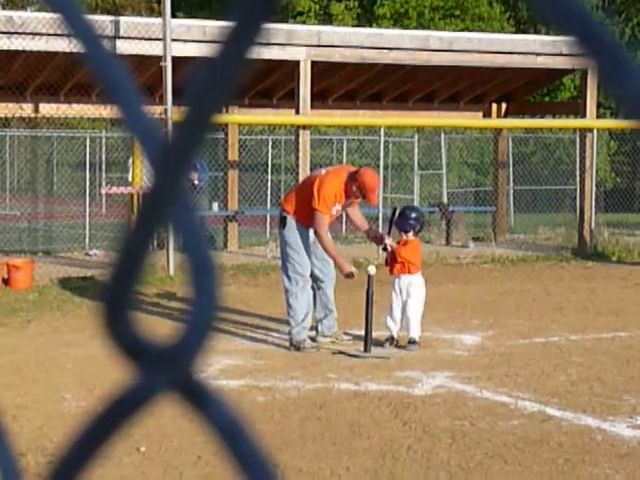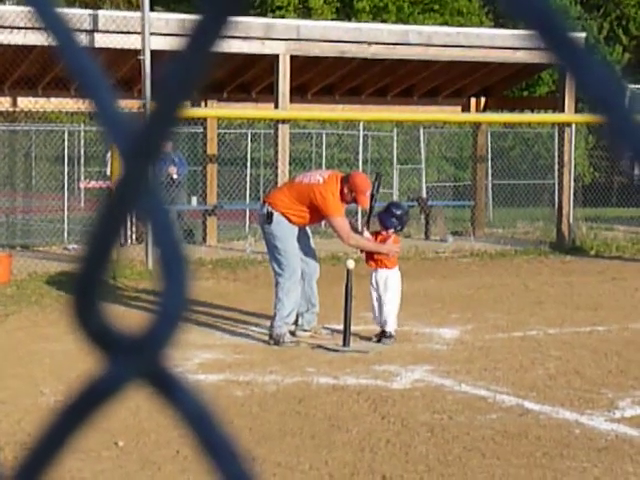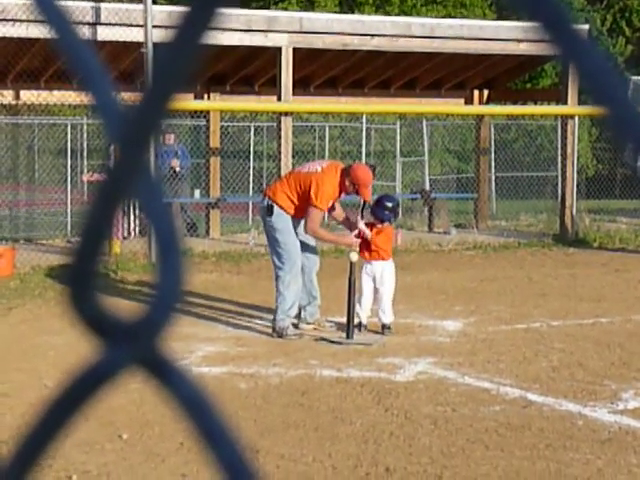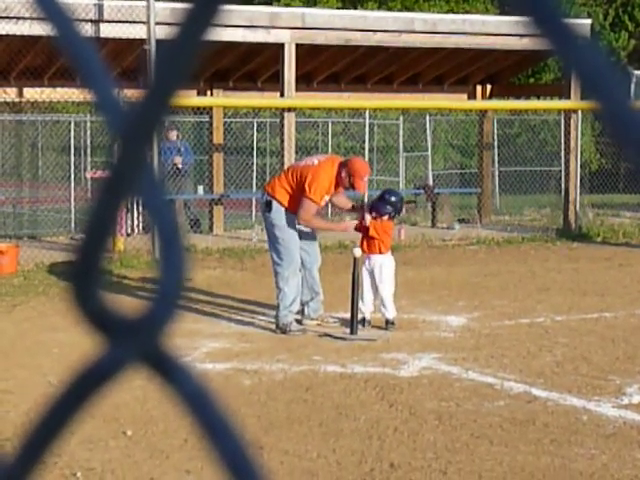
dt=1s
person 1, frame 1
left shoulder: (355, 181)
right shoulder: (328, 186)
left elbow: (352, 209)
right elbow: (320, 231)
left wrist: (370, 232)
right wrist: (340, 262)
left hip: (316, 222)
right hip: (295, 221)
left knee: (325, 277)
right knee: (300, 278)
left ankle: (327, 330)
right ankle: (298, 337)
person 1, frame 2
left shoulder: (340, 183)
right shoulder: (327, 193)
left elbow: (341, 221)
right elbow: (347, 237)
left wrist: (364, 238)
right wrist: (382, 248)
left hip: (294, 217)
right hip: (276, 216)
left knee: (310, 270)
right knee: (291, 273)
left ankle: (306, 325)
right ankle: (279, 331)
person 1, frame 3
left shoulder: (340, 172)
right shoulder: (325, 183)
left elbow: (332, 204)
right elbow: (312, 229)
left wrist: (350, 224)
right wrist: (344, 240)
left hip: (297, 210)
right hip: (277, 208)
left knee: (309, 263)
right knee: (291, 265)
left ankle: (309, 317)
right ankle: (282, 324)
person 1, frame 4
left shoulder: (339, 168)
right shoulder: (321, 176)
left elbow: (336, 195)
right elbow: (304, 218)
left wrist: (356, 208)
right wrist: (339, 227)
left hip: (299, 205)
right hip: (278, 205)
left knee: (311, 260)
right knee: (289, 262)
left ankle: (312, 311)
right ankle: (284, 320)
person 2, frame 1
left shoulder: (414, 243)
right shoulder: (398, 244)
left elbow: (401, 252)
right elbow: (390, 262)
left wrist: (392, 244)
right wrist: (389, 250)
left hip: (413, 281)
right hip: (398, 280)
left knee: (412, 311)
right knee: (395, 309)
left ankle: (413, 338)
right ankle: (393, 335)
person 2, frame 2
left shoulder: (393, 239)
right shoulder: (375, 235)
left elbow: (380, 252)
left hip: (390, 275)
right hip: (376, 274)
left knee: (389, 305)
right knee: (377, 304)
left ankle: (390, 331)
right ankle: (383, 329)
person 2, frame 3
left shoulder: (388, 230)
right shoulder: (368, 226)
left elbow: (375, 242)
left wrist: (364, 230)
right wrist: (358, 228)
left hip: (384, 267)
right hip: (368, 266)
left knee: (384, 297)
right knee: (365, 295)
left ankle: (386, 323)
right ankle: (362, 321)
person 2, frame 4
left shoulder: (386, 225)
right shoulder: (373, 220)
left elbow: (368, 223)
right elbow: (358, 226)
left wrist: (366, 212)
right wrist: (364, 214)
left hip: (383, 261)
right hip: (369, 260)
left knee: (385, 291)
right knee: (366, 290)
left ankle: (390, 318)
right ankle: (365, 317)
